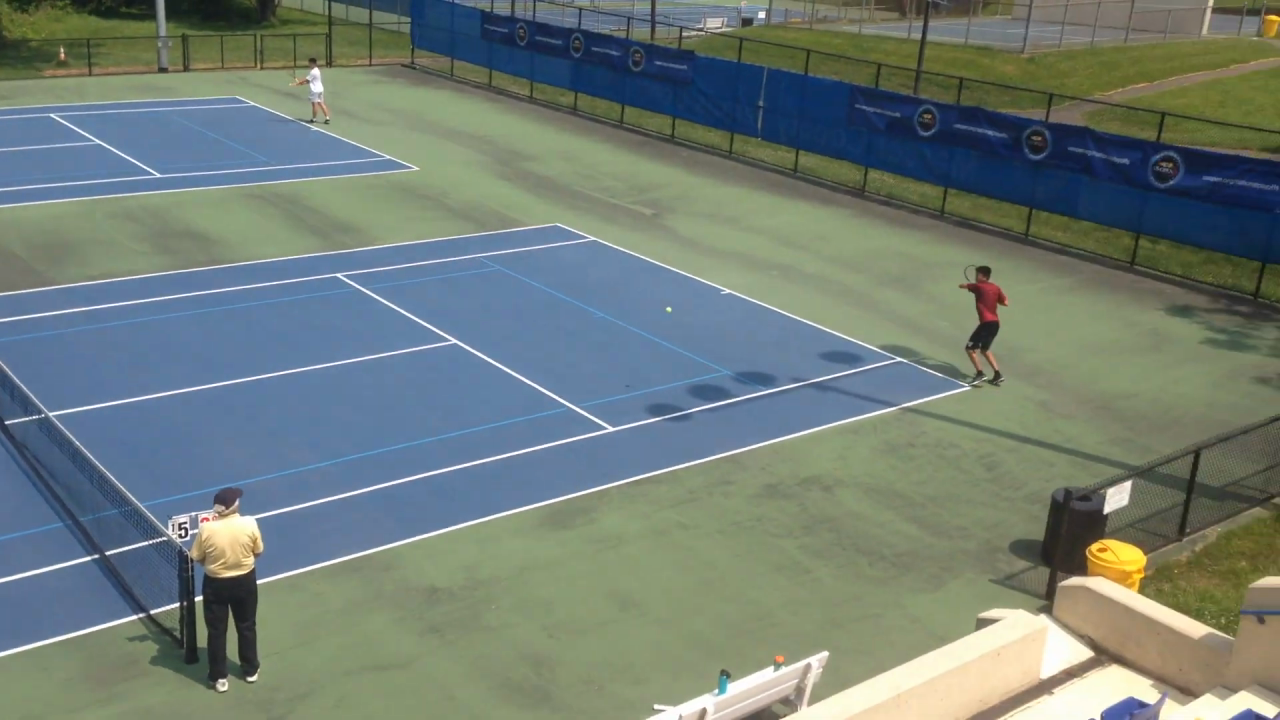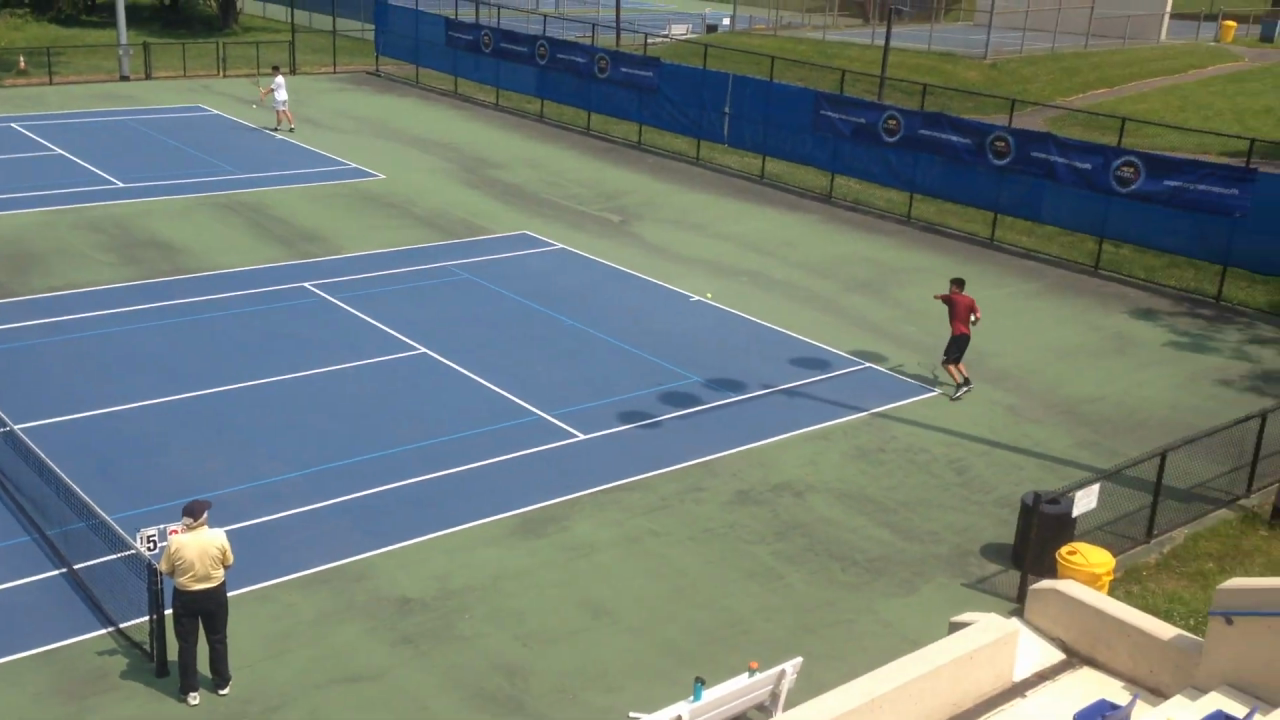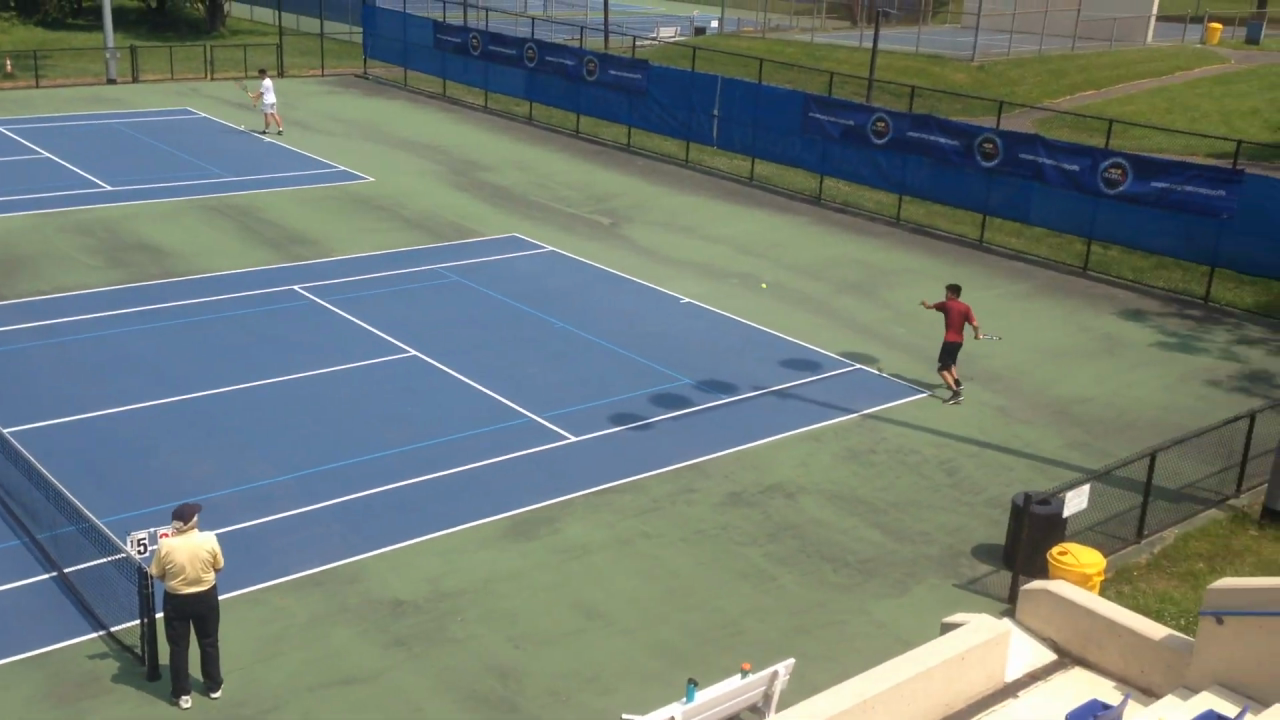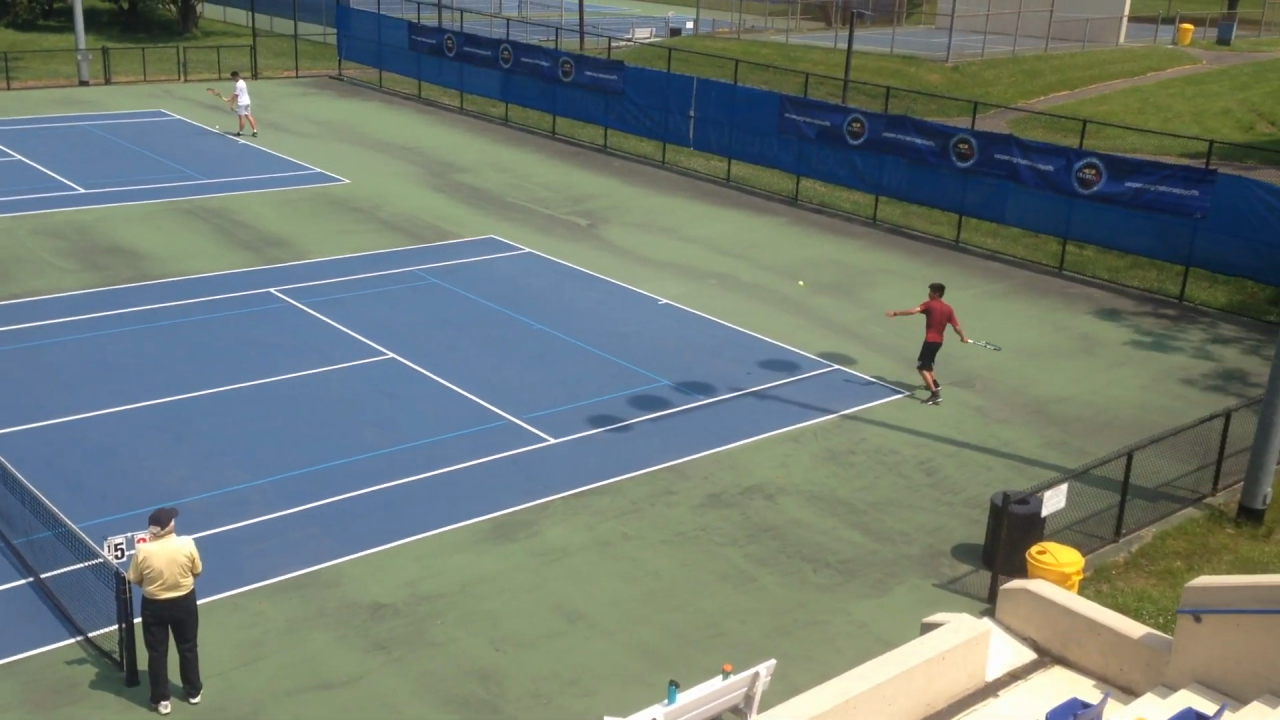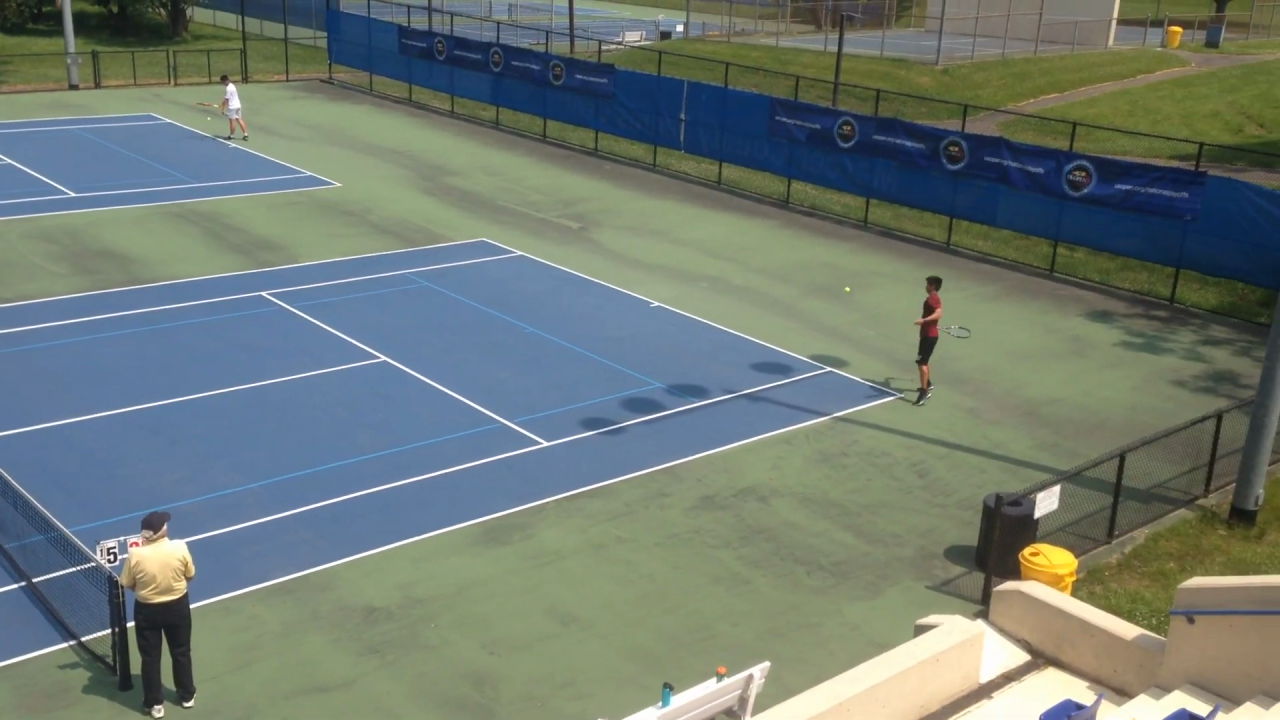
dt=0.1s
person 1, frame 1
left shoulder: (206, 528)
right shoulder: (249, 524)
left elbow: (198, 558)
right elbow: (257, 551)
left hip: (215, 584)
right hip: (245, 582)
left knee: (216, 631)
right knee: (246, 627)
left ankle: (219, 677)
right ankle: (250, 670)
person 1, frame 2
left shoulder: (175, 541)
right shoulder: (219, 536)
left elbow: (167, 571)
right elbow: (228, 564)
left hip: (184, 598)
right hip: (215, 594)
left knee: (187, 645)
right knee: (218, 640)
left ankle: (190, 691)
right ankle: (222, 683)
person 1, frame 3
left shoulder: (165, 545)
right shoulder: (209, 539)
left elbow: (158, 574)
right elbow: (218, 567)
left hip: (175, 601)
right hip: (206, 598)
left knee: (178, 648)
right knee: (209, 643)
left ankle: (182, 694)
right ankle: (214, 686)
person 1, frame 4
left shoulder: (143, 550)
right shoulder: (187, 544)
left elbow: (135, 580)
right elbow: (197, 571)
left hip: (154, 606)
right hip: (184, 603)
left knee: (157, 654)
right knee: (188, 649)
left ankle: (161, 700)
right ankle: (193, 692)
person 1, frame 5
left shoulder: (135, 554)
right shoulder: (180, 547)
left elbow: (128, 584)
right elbow: (190, 575)
left hip: (147, 610)
right hip: (177, 607)
left knee: (150, 658)
right knee: (181, 652)
right ankle: (187, 696)
